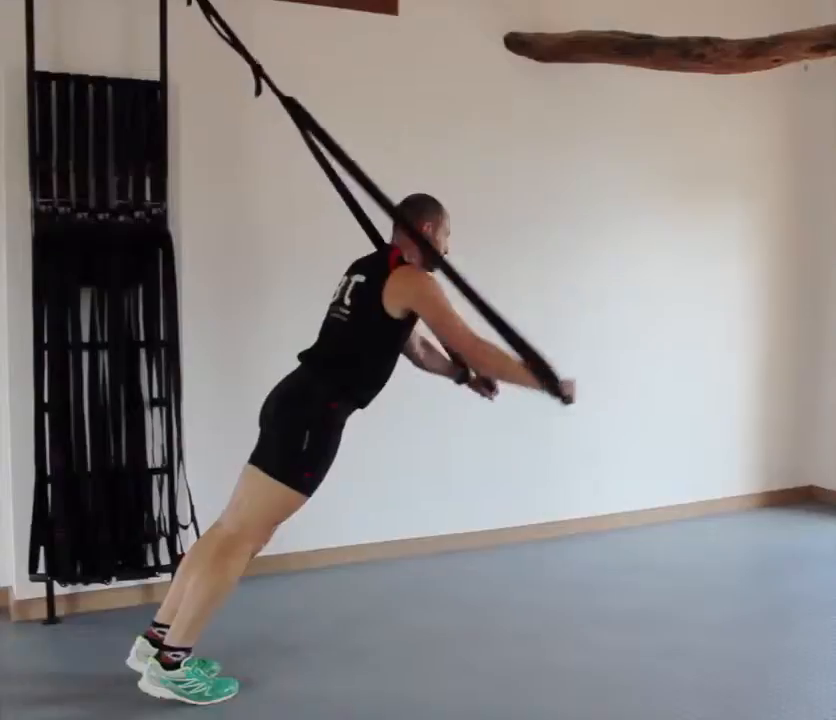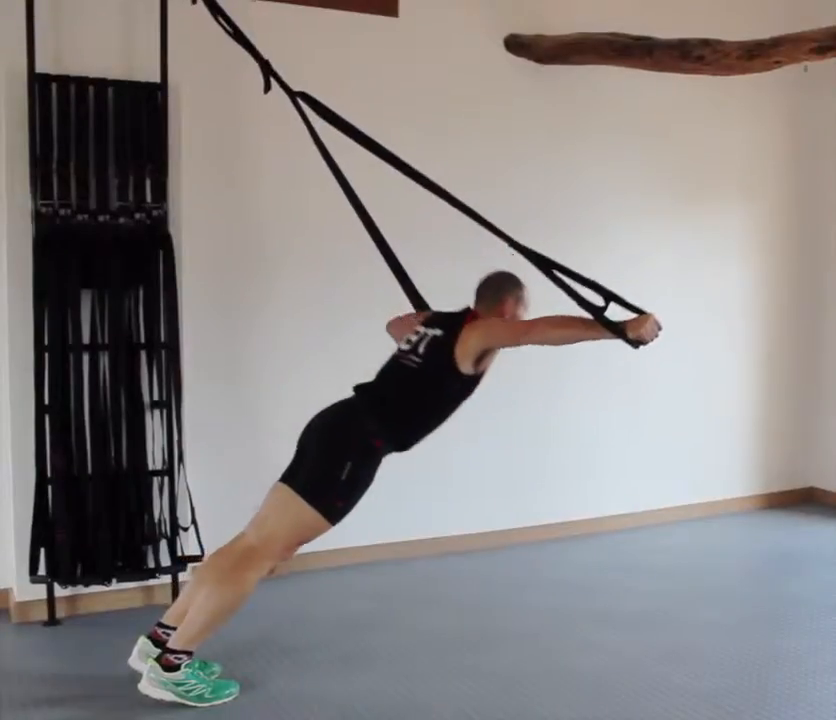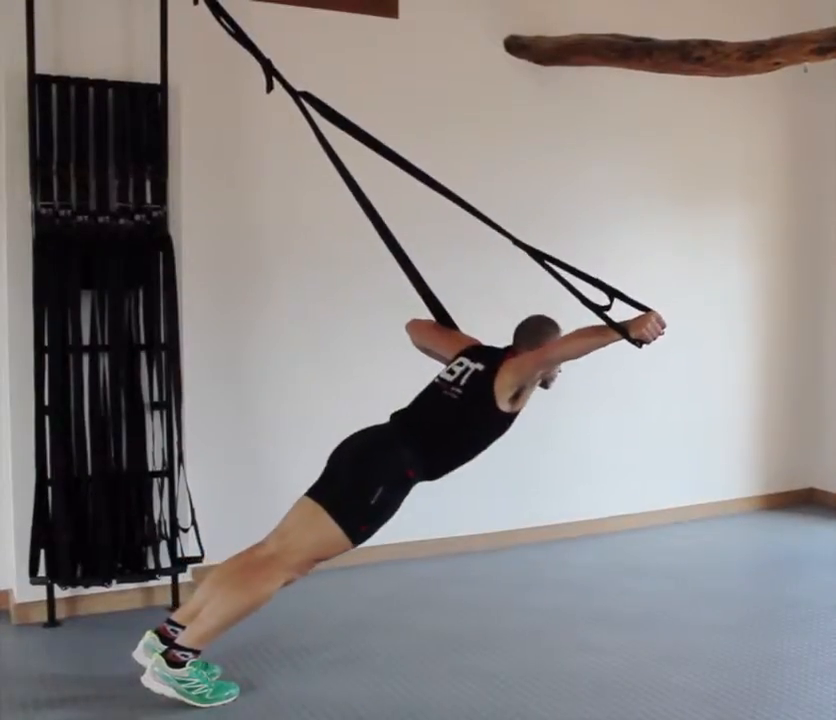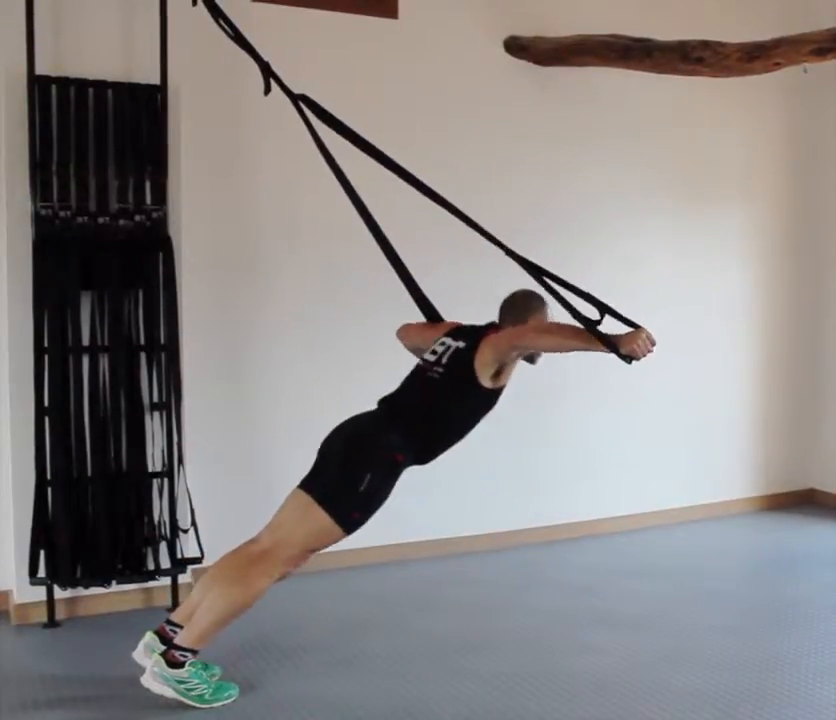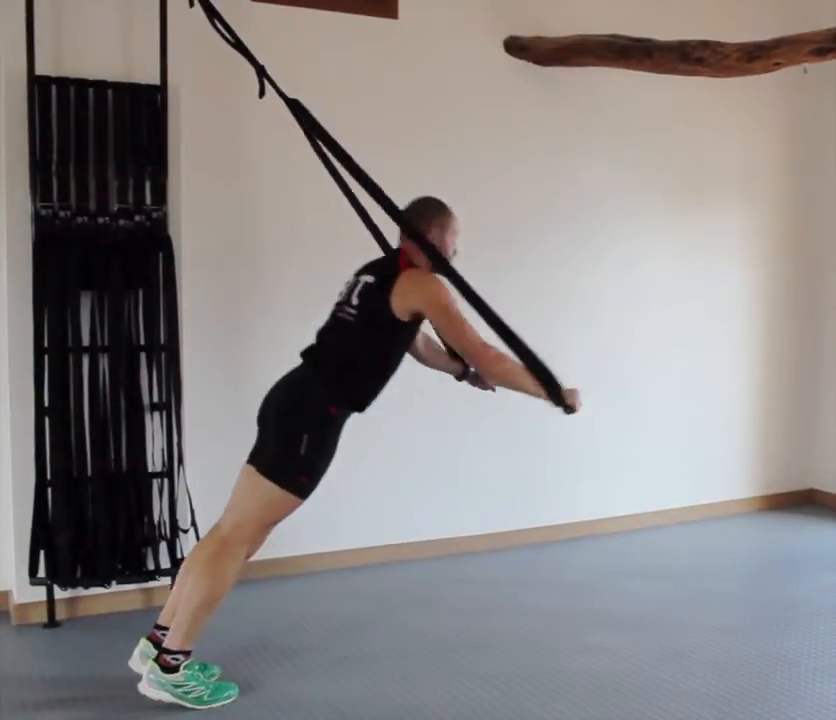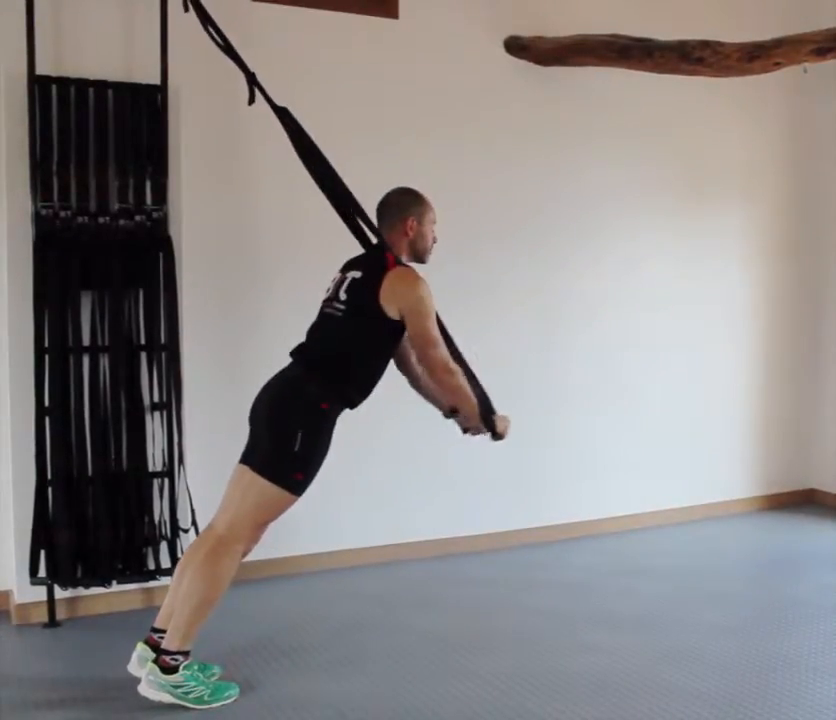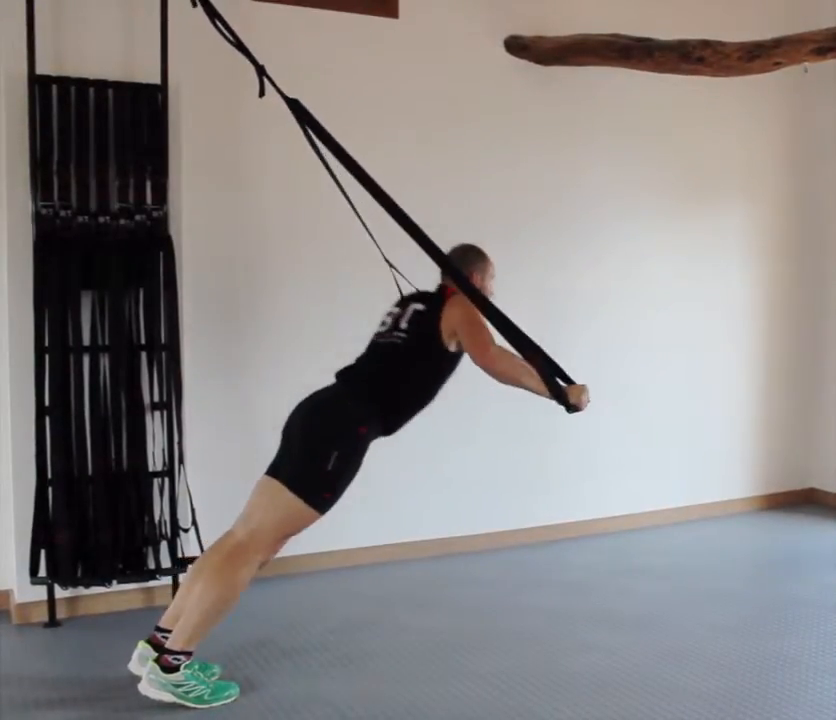
dt=0.7s
person 1, frame 1
left shoulder: (369, 270)
right shoulder: (412, 278)
left elbow: (409, 344)
right elbow: (473, 347)
left wrist: (463, 376)
right wrist: (548, 384)
left hip: (298, 399)
right hip: (314, 413)
left knee: (235, 529)
right knee: (243, 534)
left ankle: (157, 639)
right ankle: (171, 663)
person 1, frame 2
left shoulder: (438, 322)
right shoulder: (481, 333)
left elbow: (395, 325)
right elbow: (542, 331)
right wrist: (624, 327)
left hip: (338, 427)
right hip: (355, 445)
left knee: (258, 541)
right knee: (265, 549)
left ankle: (160, 638)
right ankle: (171, 663)
person 1, frame 3
left shoulder: (473, 352)
right shoulder: (516, 373)
left elbow: (416, 326)
right elbow: (560, 348)
right wrist: (627, 330)
left hip: (368, 450)
right hip: (386, 468)
left knee: (277, 551)
right knee: (284, 559)
left ankle: (167, 635)
right ankle: (177, 660)
person 1, frame 4
left shoulder: (461, 332)
right shoulder: (499, 345)
left elbow: (406, 333)
right elbow: (539, 337)
right wrist: (619, 343)
left hip: (359, 439)
right hip: (375, 457)
left knee: (272, 546)
right knee: (277, 554)
left ankle: (167, 636)
right ankle: (176, 661)
person 1, frame 5
left shoulder: (378, 273)
right shoulder: (420, 283)
left elbow: (407, 339)
right elbow: (482, 353)
left wrist: (463, 373)
right wrist: (554, 392)
left hip: (298, 399)
right hip: (312, 414)
left knee: (236, 531)
right knee: (239, 535)
left ankle: (159, 643)
right ankle: (169, 665)
person 1, frame 6
left shoulder: (361, 270)
right shoulder: (406, 282)
left elbow: (407, 358)
right elbow: (438, 365)
left wrist: (451, 409)
right wrist: (483, 417)
left hip: (287, 398)
right hip: (304, 413)
left knee: (231, 532)
right knee: (234, 534)
left ankle: (156, 645)
right ankle: (168, 666)
person 1, frame 7
left shoulder: (414, 303)
right shoulder: (461, 310)
right elbow: (494, 361)
right wrist: (563, 392)
left hip: (322, 416)
right hip: (341, 431)
left knee: (247, 537)
right knee: (254, 543)
left ankle: (160, 642)
right ankle: (171, 664)
